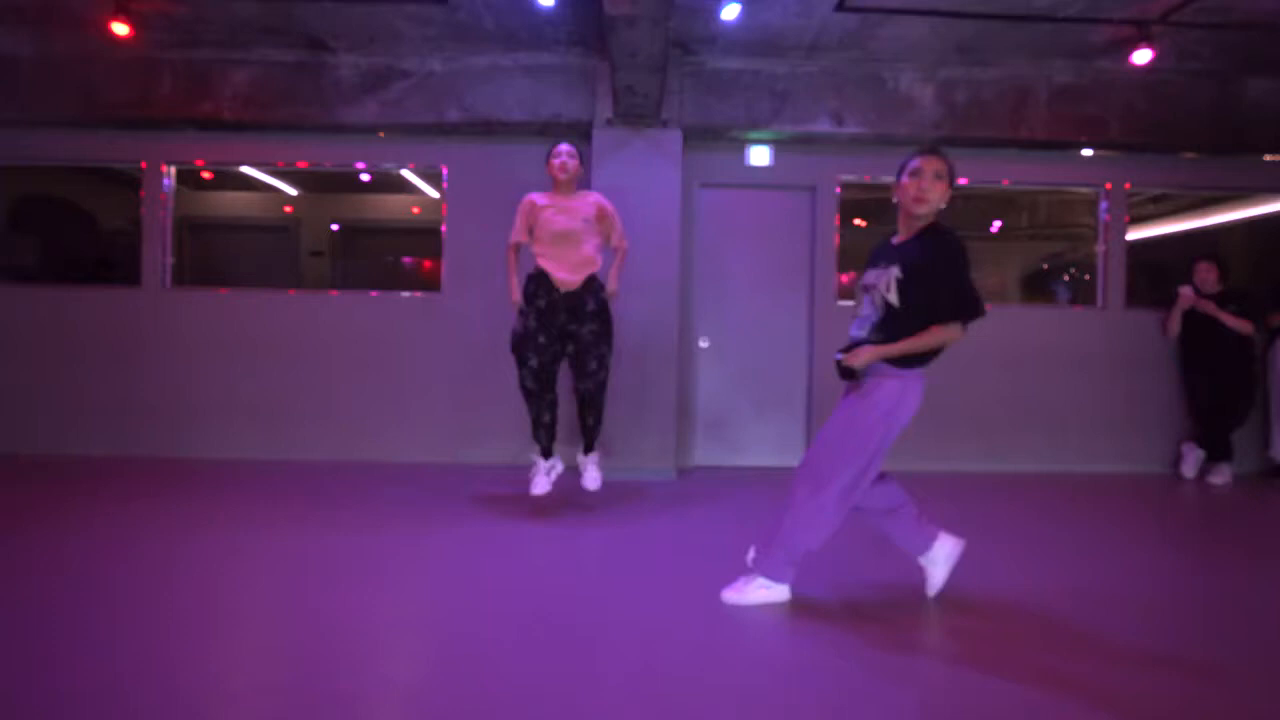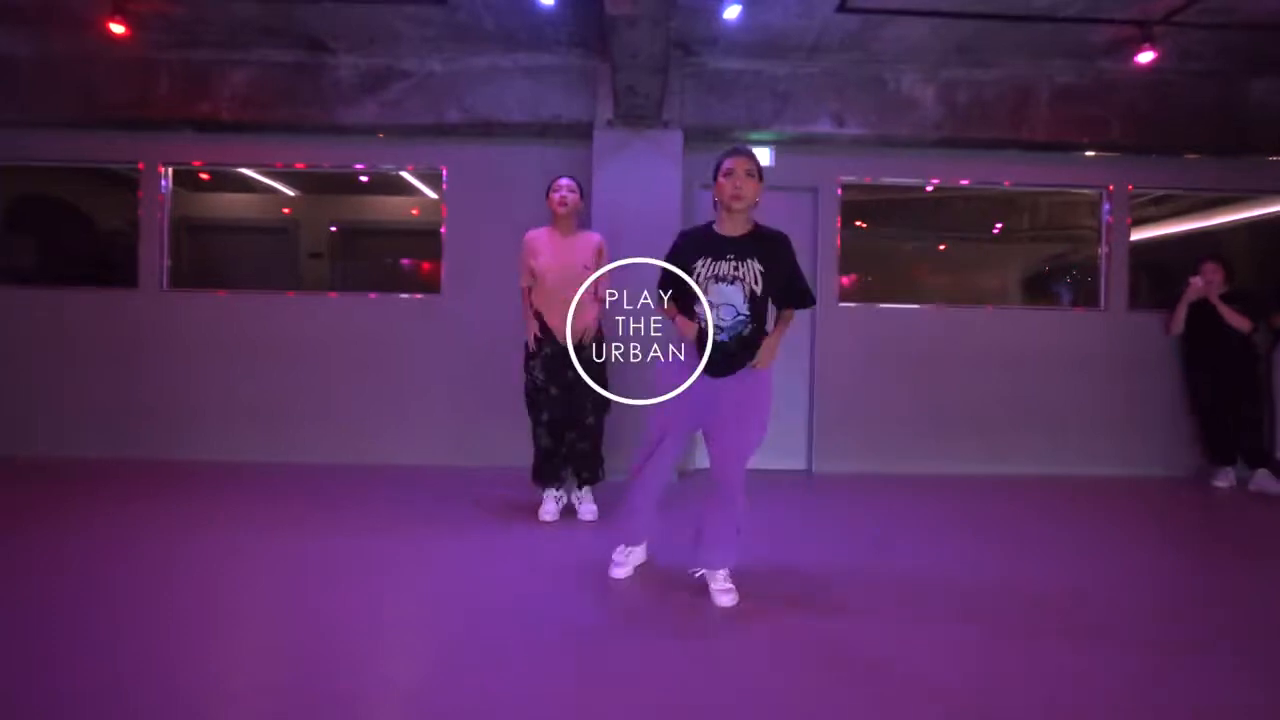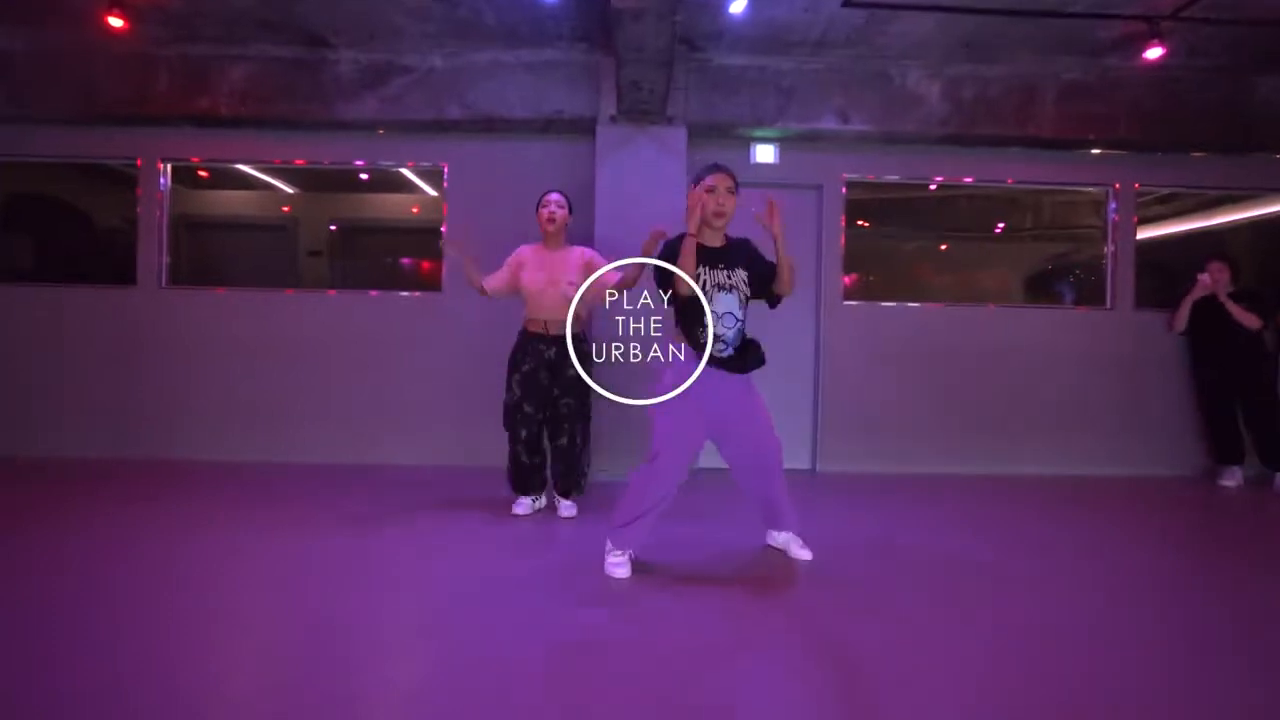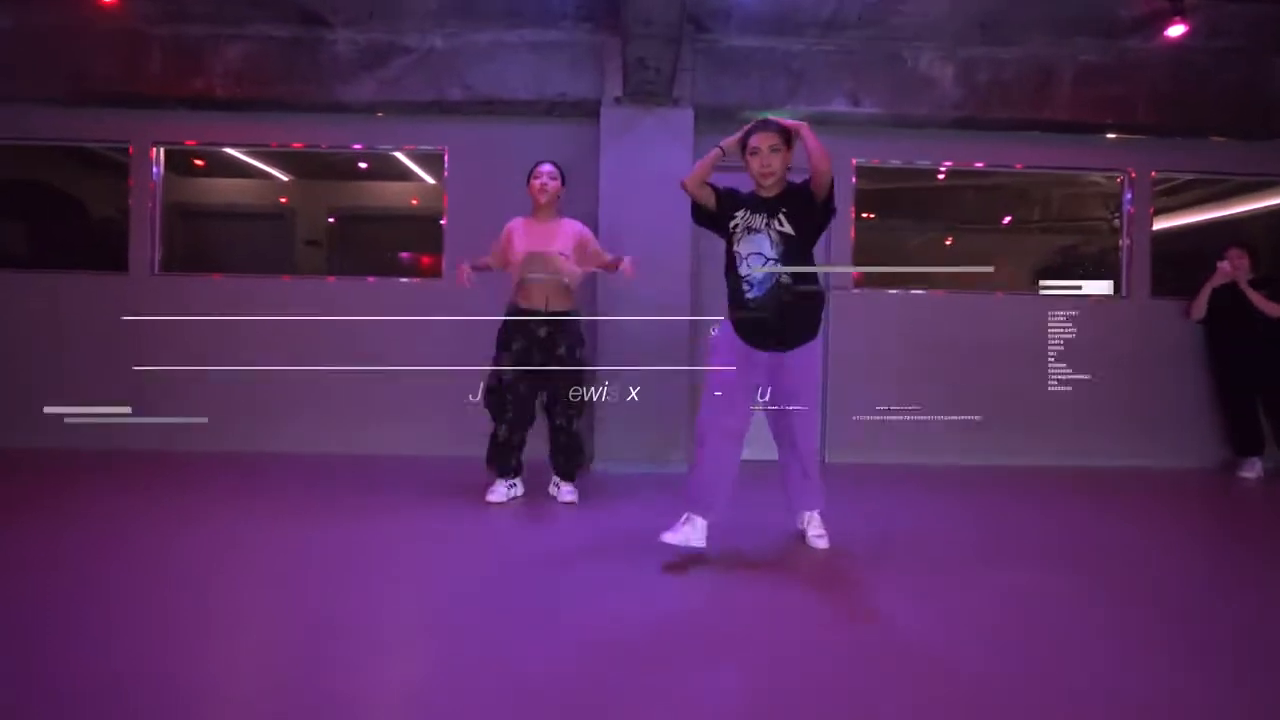
dt=0.5s
person 1, frame 1
left shoulder: (942, 248)
right shoulder: (886, 247)
left elbow: (952, 326)
left wrist: (879, 354)
right wrist: (856, 348)
left hip: (893, 382)
right hip: (866, 377)
left knee: (822, 473)
right knee: (856, 476)
left ankle: (772, 574)
right ankle: (933, 544)
person 1, frame 2
left shoulder: (774, 244)
right shoulder: (691, 240)
left elbow: (790, 304)
right elbow: (667, 297)
left wrist: (774, 339)
right wrist: (681, 322)
left hip: (746, 370)
right hip: (693, 365)
left knee: (730, 467)
right knee: (658, 456)
left ankle: (717, 566)
right ankle: (633, 542)
person 1, frame 3
left shoulder: (745, 252)
right shoulder: (677, 247)
left elbow: (778, 293)
right elbow: (680, 289)
left wrist: (776, 232)
right wrist: (691, 227)
left hip: (737, 374)
right hip: (690, 373)
left knee: (765, 458)
right knee: (668, 466)
left ankle: (781, 529)
right ankle: (619, 544)
person 1, frame 4
left shoulder: (805, 201)
right shoulder: (732, 205)
left elbow: (824, 170)
right elbow: (690, 184)
left wrist: (800, 128)
right wrist: (727, 144)
left hip: (795, 340)
right hip: (739, 336)
left knee: (796, 431)
right knee: (717, 425)
left ankle: (808, 511)
right ankle: (698, 517)
person 2, frame 1
left shoulder: (596, 204)
right shoulder: (533, 203)
left elbow: (620, 244)
right elbow: (515, 245)
left wrist: (614, 277)
right wrist: (514, 283)
left hip: (586, 295)
right hip: (542, 293)
left knee: (591, 379)
right knee: (537, 378)
left ankle: (589, 454)
right ankle: (545, 458)
person 2, frame 2
left shoulder: (595, 243)
right shoulder: (533, 240)
left elbow: (602, 290)
right elbow: (526, 287)
left wrist: (596, 315)
right wrist: (529, 320)
left hip: (584, 339)
right hip: (545, 338)
left knee: (587, 418)
right knee: (547, 418)
left ankle: (584, 490)
right ankle: (552, 490)
person 2, frame 3
left shoulder: (583, 257)
right shoulder: (523, 254)
left elbow: (620, 283)
right elbow: (490, 288)
left wrist: (645, 254)
right wrist: (467, 268)
left hip: (570, 349)
right hip: (531, 347)
left knee: (568, 428)
right knee: (525, 428)
left ankle: (566, 495)
right ankle: (528, 493)
person 2, frame 4
left shoulder: (575, 230)
right shoulder: (513, 227)
left elbow: (601, 261)
right elbow: (497, 261)
left wrist: (619, 263)
right wrist: (471, 265)
left hip: (562, 323)
right hip: (520, 322)
left knee: (563, 411)
right knee: (510, 407)
left ankle: (565, 479)
right ankle: (507, 478)
person 3, frame 1
left shoulder: (1235, 299)
right shoulder: (1187, 302)
left elbow: (1248, 329)
right elbow: (1172, 333)
left wrist: (1216, 312)
right wrist: (1179, 309)
left hip: (1236, 368)
right hip: (1200, 369)
left knee: (1235, 411)
right knee: (1207, 415)
left ankle: (1198, 447)
right ankle: (1221, 463)
person 3, frame 2
left shoulder: (1240, 299)
right shoulder: (1193, 303)
left elbow: (1245, 327)
right elbow: (1175, 330)
left wrist: (1216, 302)
right wrist: (1186, 300)
left hip: (1240, 367)
right hip: (1203, 370)
left knee: (1248, 416)
right knee: (1212, 419)
left ankle: (1259, 471)
right ankle: (1225, 467)
person 3, frame 3
left shoulder: (1248, 298)
right shoulder: (1200, 303)
left elbow: (1254, 324)
right elbow: (1178, 327)
left wrist: (1224, 300)
right wrist: (1191, 297)
left hip: (1251, 367)
right hip: (1212, 371)
right knee: (1219, 419)
right ankle: (1231, 467)
person 3, frame 4
right shoulder: (1218, 290)
right elbow: (1195, 315)
left wrist: (1245, 287)
right wrist: (1211, 284)
right hip: (1230, 360)
right knee: (1238, 409)
right ankle: (1251, 459)
